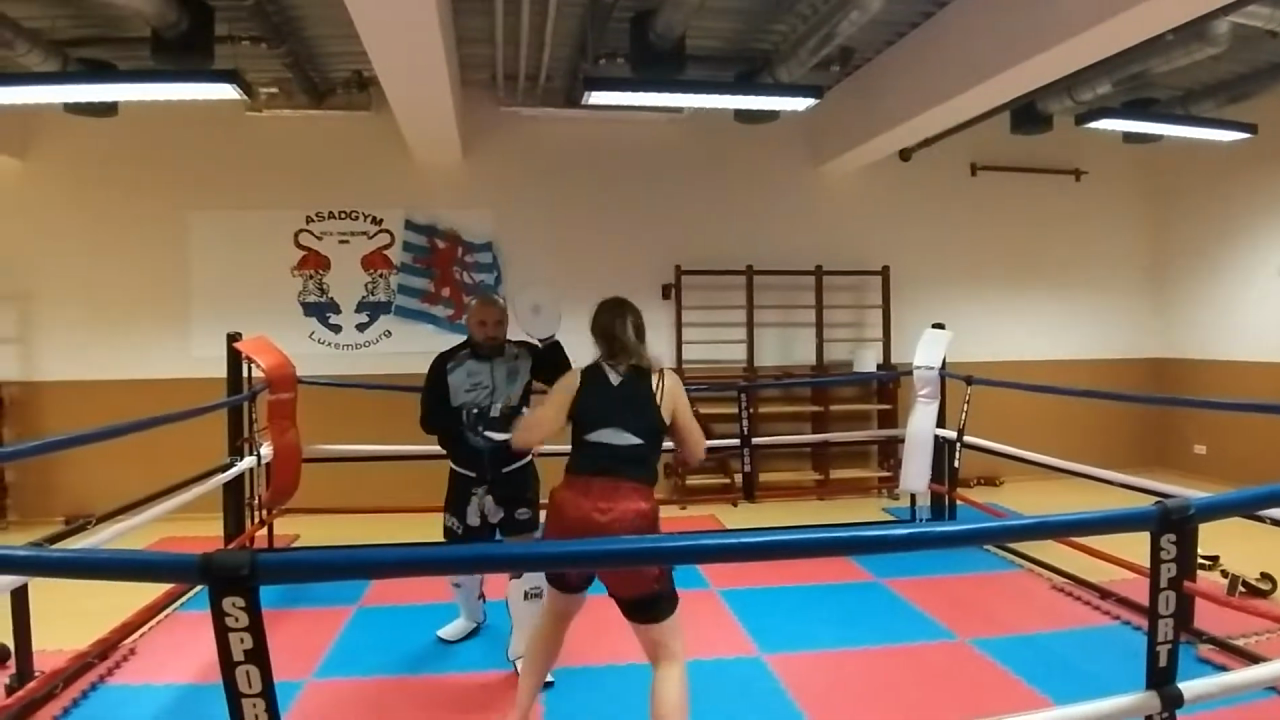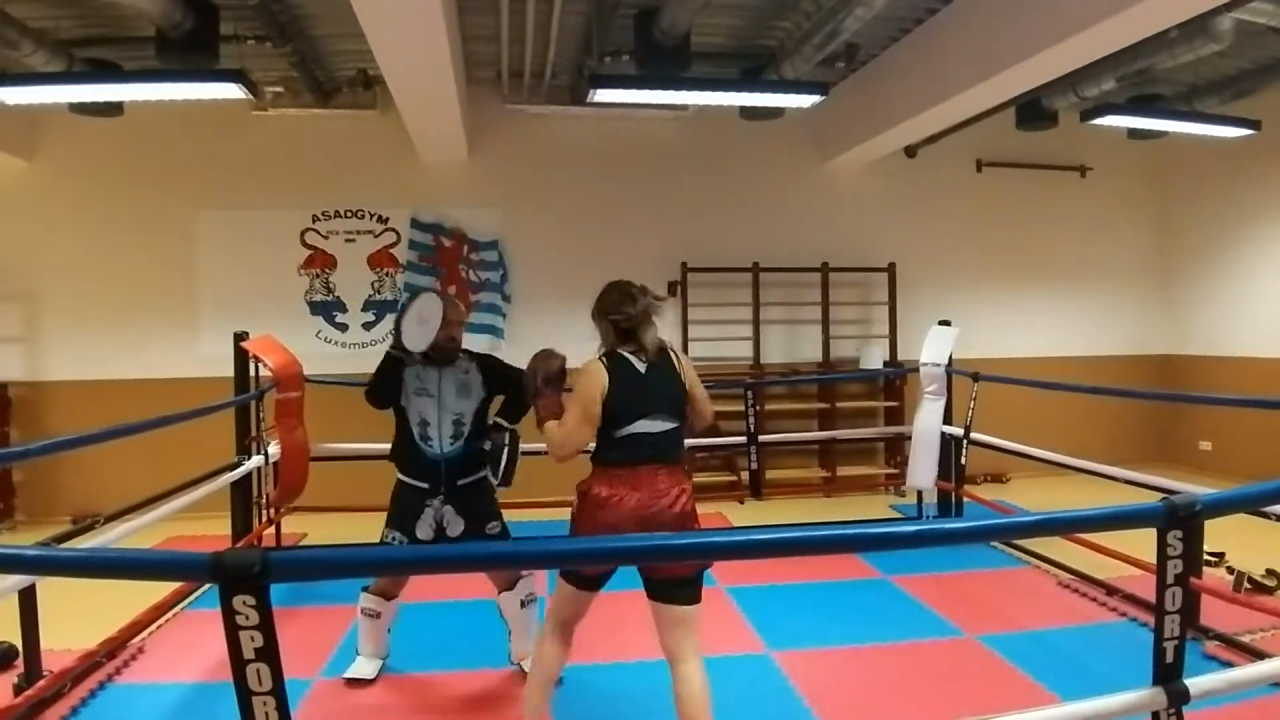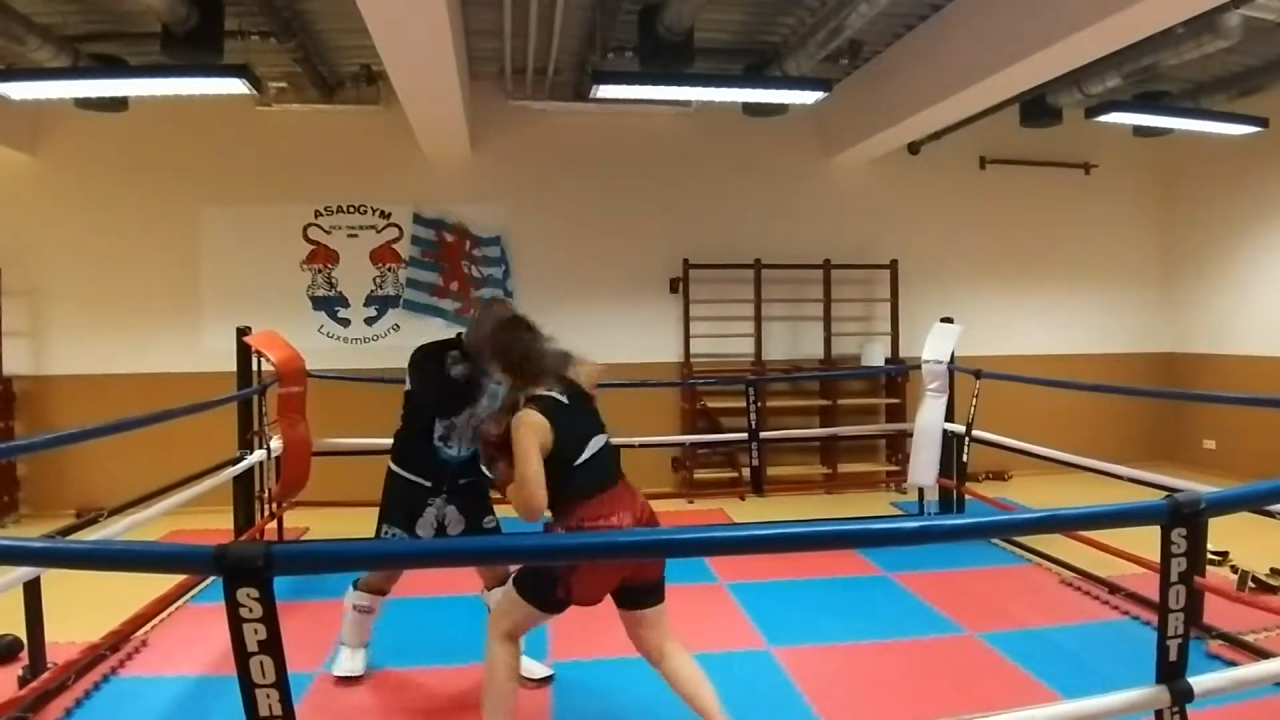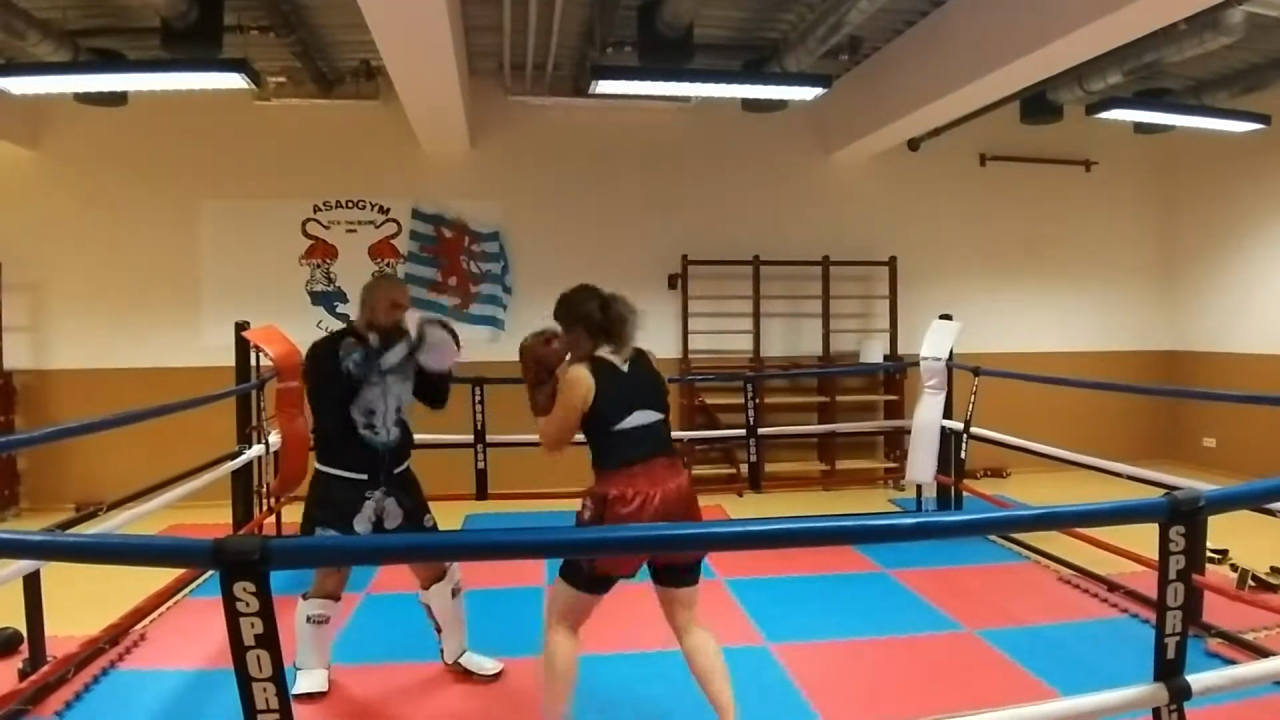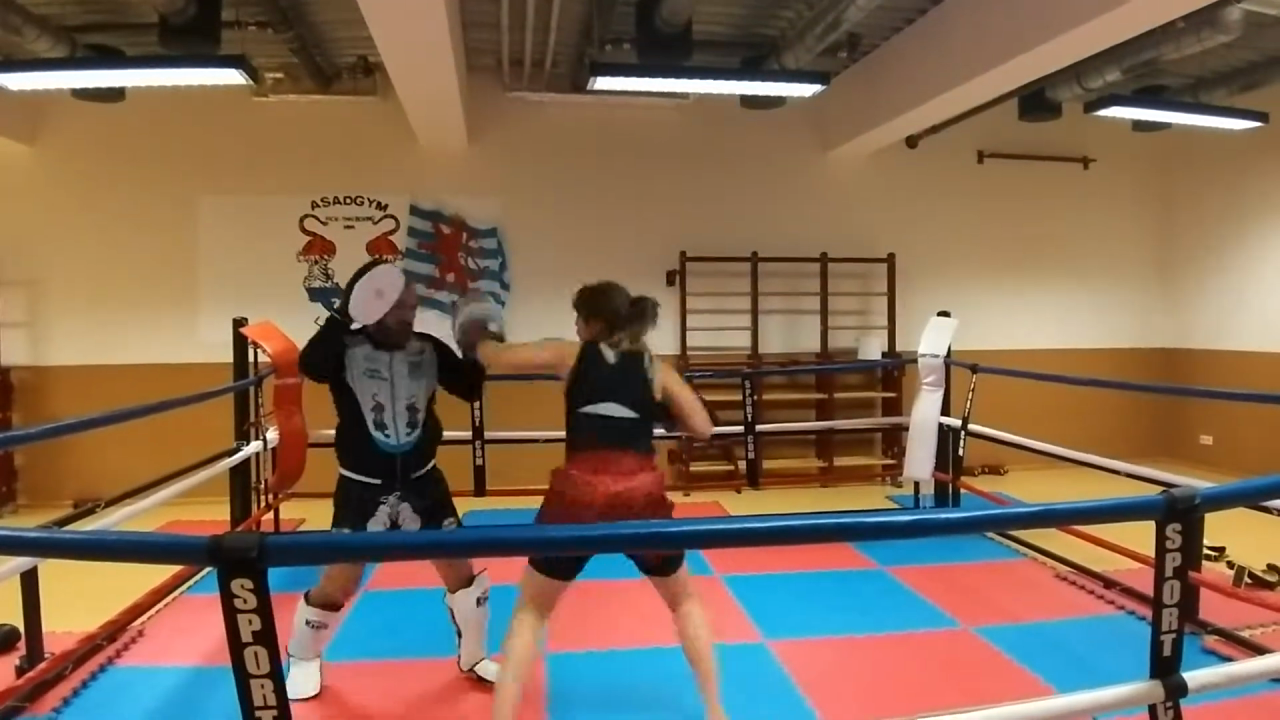
dt=0.5s
person 1, frame 1
left shoulder: (577, 380)
right shoulder: (665, 384)
left elbow: (523, 438)
right elbow: (695, 454)
left hip: (573, 514)
right hip: (631, 522)
left knee: (555, 616)
right knee: (668, 657)
person 1, frame 2
left shoulder: (596, 371)
right shoulder: (677, 361)
left elbow: (563, 449)
right elbow: (703, 419)
left wrist: (546, 406)
left hip: (608, 506)
right hip: (671, 509)
left knee: (558, 625)
right knee: (683, 652)
person 1, frame 3
left shoulder: (527, 420)
right shoulder: (570, 382)
left elbow: (532, 508)
left wrist: (501, 466)
left hip: (588, 535)
right hip: (633, 521)
left knee: (502, 628)
right knee: (659, 645)
person 1, frame 4
left shoulder: (579, 375)
right shoulder: (646, 362)
left elbow: (553, 440)
left wrist: (539, 383)
left hip: (619, 505)
right hip: (674, 495)
left knee: (562, 620)
right knee: (686, 622)
person 1, frame 5
left shoulder: (572, 354)
right shoulder: (656, 368)
left elbow: (497, 358)
right elbow: (702, 428)
left wrist: (477, 339)
left hip: (583, 493)
right hip: (642, 494)
left knee: (531, 610)
right knee: (683, 600)
person 2, frame 1
left shoulder: (524, 356)
right shoulder: (446, 365)
left elbow: (566, 382)
right elbow: (430, 421)
left wrist: (549, 340)
right wrist: (472, 418)
left hip: (515, 472)
right hip: (467, 476)
left ankle: (524, 651)
right ankle: (471, 615)
person 2, frame 2
left shoulder: (479, 367)
right shoulder: (402, 367)
left elbow: (522, 387)
right elbow: (377, 399)
left wrist: (502, 429)
right wrist: (400, 349)
left hip: (469, 488)
right hip: (415, 491)
left knee: (508, 567)
right knee: (389, 575)
left ankle: (526, 652)
right ankle: (370, 653)
person 2, frame 3
left shoulder: (500, 378)
right shoulder: (429, 359)
right elbow: (436, 405)
right wrist: (474, 368)
left hip: (466, 486)
right hip: (412, 485)
left knee: (498, 568)
right knee: (382, 572)
right ankle: (352, 646)
person 2, frame 4
left shoulder: (404, 347)
right shoulder: (328, 351)
left elbow: (434, 398)
right elbow: (326, 402)
left wrist: (439, 365)
right wrist: (372, 362)
left hip: (395, 478)
right hip: (341, 484)
left knee: (434, 565)
right knee: (329, 577)
left ankle: (455, 651)
right ankle: (311, 667)
person 2, frame 5
left shoulder: (429, 350)
right shoulder: (345, 347)
left elbow: (471, 389)
right elbow: (312, 365)
right wrist: (346, 315)
left hip: (420, 480)
right hip: (363, 487)
left knee: (460, 568)
right knee: (339, 582)
left ankle: (474, 657)
right ankle: (303, 660)
